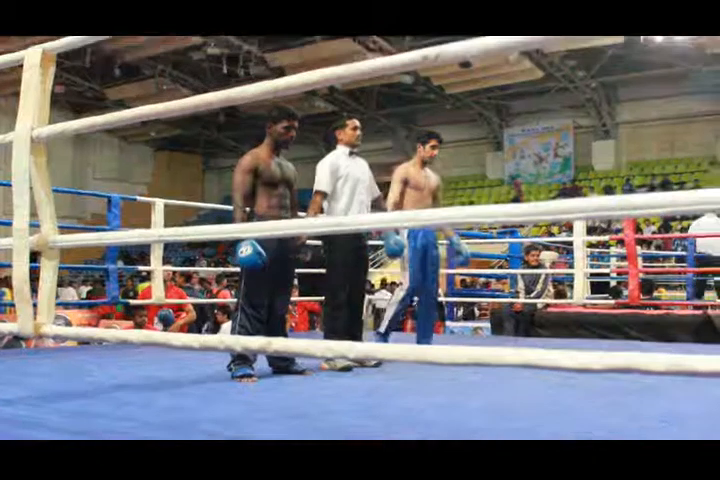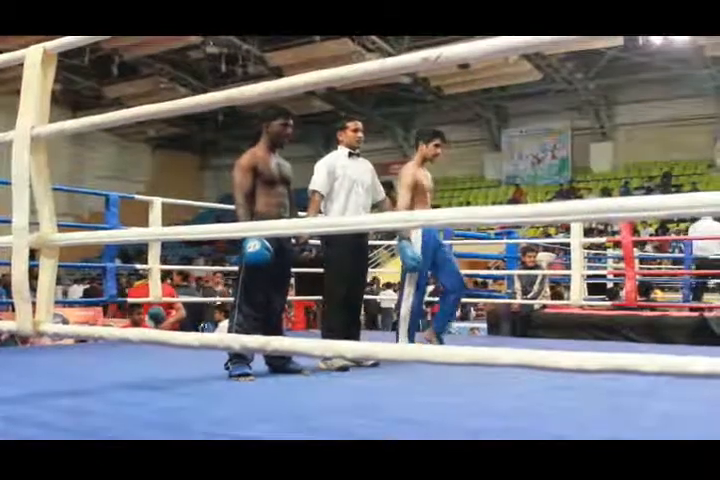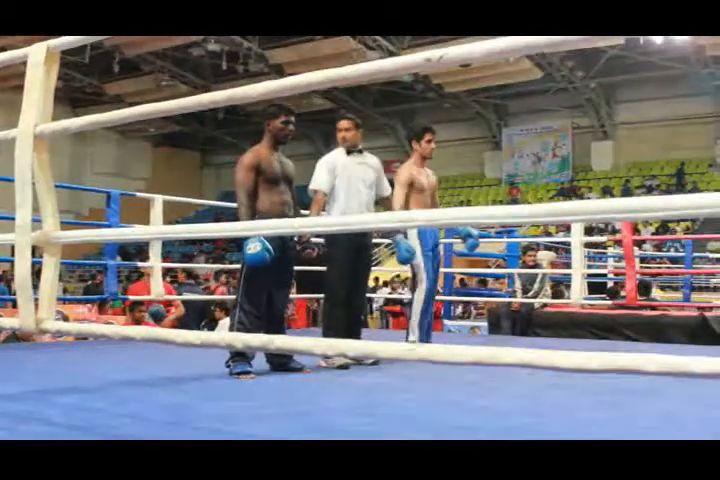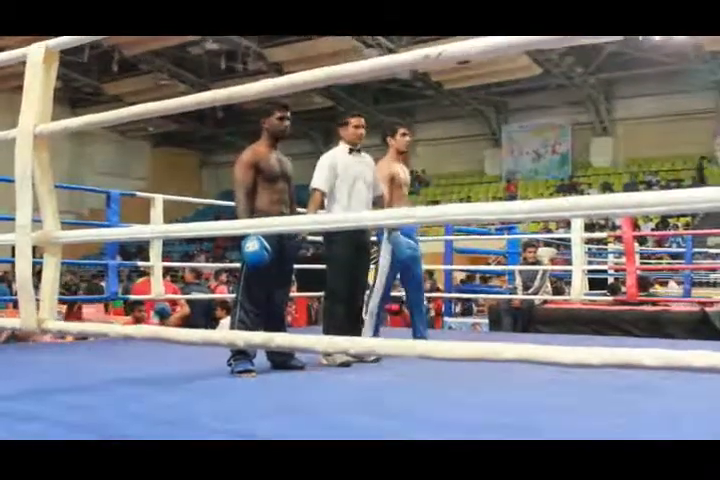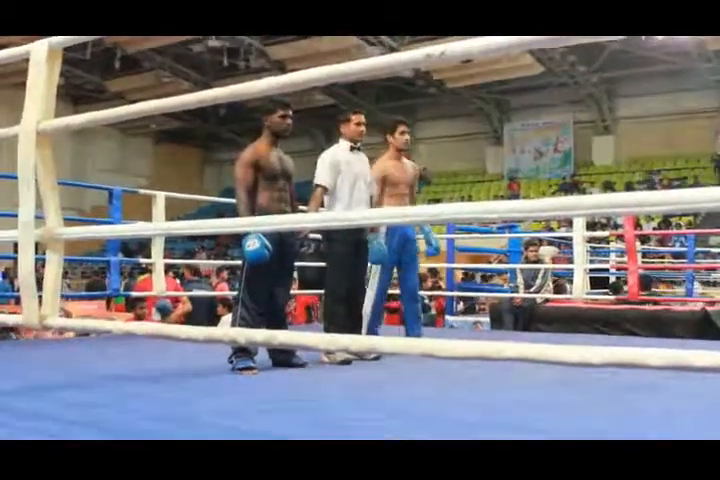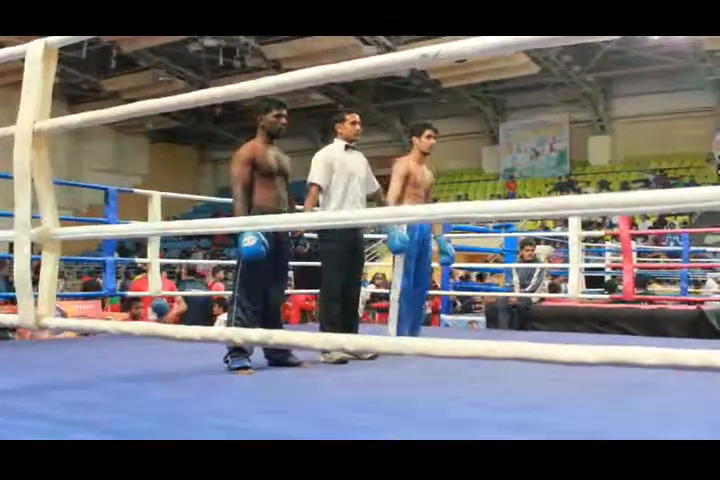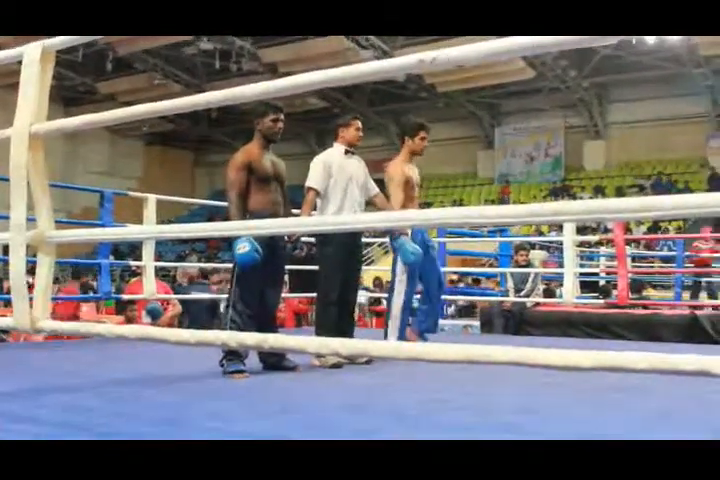
dt=0.7s
person 1, frame 1
left shoulder: (289, 168)
right shoulder: (251, 160)
right elbow: (239, 200)
left wrist: (299, 237)
right wrist: (244, 236)
left hip: (285, 236)
right hip: (261, 235)
left knee: (280, 303)
right knee: (252, 301)
left ankle: (281, 358)
right ankle: (241, 362)
person 1, frame 2
left shoulder: (285, 165)
right shoulder: (250, 159)
right elbow: (241, 199)
left hip: (283, 235)
right hip: (260, 233)
left knee: (276, 301)
right knee: (249, 300)
left ankle: (278, 357)
right ankle: (238, 360)
person 1, frame 3
left shoulder: (288, 163)
right shoulder: (252, 157)
right elbow: (244, 198)
right wrist: (250, 233)
left hip: (286, 234)
right hip: (264, 232)
left knee: (279, 300)
right knee: (251, 298)
left ankle: (279, 356)
right ankle: (239, 358)
person 1, frame 4
left shoulder: (286, 161)
right shoulder: (251, 155)
right elbow: (242, 196)
left wrist: (299, 232)
right wrist: (248, 231)
left hip: (285, 231)
left knee: (279, 297)
right knee: (251, 296)
left ankle: (280, 354)
right ankle: (240, 356)
person 1, frame 5
left shoulder: (287, 160)
right shoulder: (251, 154)
right elbow: (243, 194)
right wrist: (248, 230)
left hip: (286, 229)
left knee: (280, 295)
right knee: (252, 294)
left ankle: (281, 351)
right ankle: (242, 353)
person 1, frame 6
left shoulder: (283, 157)
right shoulder: (248, 152)
right elbow: (239, 191)
right wrist: (245, 227)
left hip: (281, 228)
left knee: (275, 295)
right knee: (248, 293)
left ankle: (277, 350)
right ankle: (237, 354)
person 1, frame 7
left shoulder: (279, 163)
right shoulder: (244, 156)
right elbow: (234, 197)
right wrist: (240, 233)
left hip: (276, 233)
left knee: (270, 299)
right knee: (243, 297)
left ankle: (272, 354)
right ankle: (232, 357)
person 2, frame 1
left shoulder: (363, 164)
right shoulder: (331, 161)
left elbow: (376, 197)
right elbow: (319, 196)
left hip: (360, 234)
right hip: (339, 234)
left knee: (357, 293)
right knee: (337, 293)
person 2, frame 2
left shoulder: (367, 166)
right shoulder: (329, 162)
left elbow: (381, 199)
right elbow: (317, 196)
left hip: (360, 234)
right hip: (338, 233)
left knee: (355, 293)
right knee: (335, 292)
person 2, frame 3
left shoulder: (373, 162)
right shoulder: (330, 160)
left elbow: (385, 197)
right elbow: (319, 195)
left hip: (364, 233)
right hip: (339, 232)
left knee: (358, 292)
right knee: (336, 291)
person 2, frame 4
left shoulder: (368, 161)
right shoulder: (331, 158)
left elbow: (377, 196)
right elbow: (318, 193)
left hip: (362, 231)
right hip: (339, 231)
left knee: (358, 289)
right knee: (337, 289)
person 2, frame 5
left shoulder: (363, 158)
right shoulder: (332, 155)
right elbow: (320, 190)
left hip: (360, 229)
right hip: (339, 228)
left knee: (357, 288)
right knee: (337, 287)
person 2, frame 6
left shoulder: (361, 158)
right shoulder: (326, 154)
left elbow: (373, 190)
right elbow: (314, 188)
left hip: (356, 228)
right hip: (334, 227)
left knee: (352, 287)
right knee: (332, 287)
person 2, frame 7
left shoulder: (359, 163)
right shoulder: (325, 159)
left elbow: (374, 194)
right elbow: (312, 193)
left hip: (354, 233)
right hip: (332, 231)
left knee: (349, 291)
right knee: (329, 291)
person 3, frame 1
left shoulder: (434, 178)
right shoulder: (404, 171)
right elbow: (392, 203)
left wrist: (455, 240)
right wrist: (390, 233)
left hip: (429, 233)
right hip: (411, 231)
left knee: (430, 291)
right knee: (411, 285)
left ankle: (424, 342)
right ankle: (382, 332)
person 3, frame 2
left shoulder: (426, 173)
right shoulder: (409, 172)
right elbow: (402, 210)
right wrist: (405, 242)
left hip: (432, 233)
right hip: (417, 234)
left knee: (455, 283)
right knee: (414, 291)
left ankle: (435, 330)
right ankle: (404, 344)
person 3, frame 3
left shoulder: (431, 175)
right shoulder: (406, 172)
right elbow: (397, 207)
left wrist: (460, 228)
left hip: (432, 232)
right hip: (416, 231)
left knee: (430, 288)
right knee: (424, 283)
left ankle: (424, 340)
right ankle: (414, 339)
person 3, frame 4
left shoulder: (404, 170)
right shoulder: (385, 166)
right elbow: (384, 203)
right wrist: (395, 235)
left hip: (408, 229)
right hip: (392, 230)
left knee: (416, 285)
right knee: (382, 284)
left ankle: (420, 335)
right ankle: (369, 336)
person 3, frame 5
left shoulder: (413, 168)
right shoulder: (381, 167)
right elbow: (372, 203)
left wrist: (426, 230)
right wrist: (374, 236)
left hip: (408, 228)
right hip: (388, 227)
left knee: (411, 285)
right knee: (379, 284)
left ankle: (414, 335)
right ankle: (368, 335)
person 3, frame 6
left shoulder: (428, 173)
right shoulder: (403, 165)
right elbow: (392, 197)
left wrist: (440, 238)
right wrist: (392, 227)
left hip: (424, 228)
right hip: (406, 225)
left knee: (421, 285)
right knee: (403, 283)
left ankle: (412, 335)
right ankle: (397, 335)
person 3, frame 7
left shoulder: (413, 168)
right shoulder: (397, 168)
right elbow: (396, 207)
left wrist: (425, 235)
right wrist: (402, 239)
left hip: (419, 230)
right hip: (406, 232)
left knee: (435, 283)
right knee: (403, 288)
left ankle: (417, 329)
right ankle: (395, 341)
